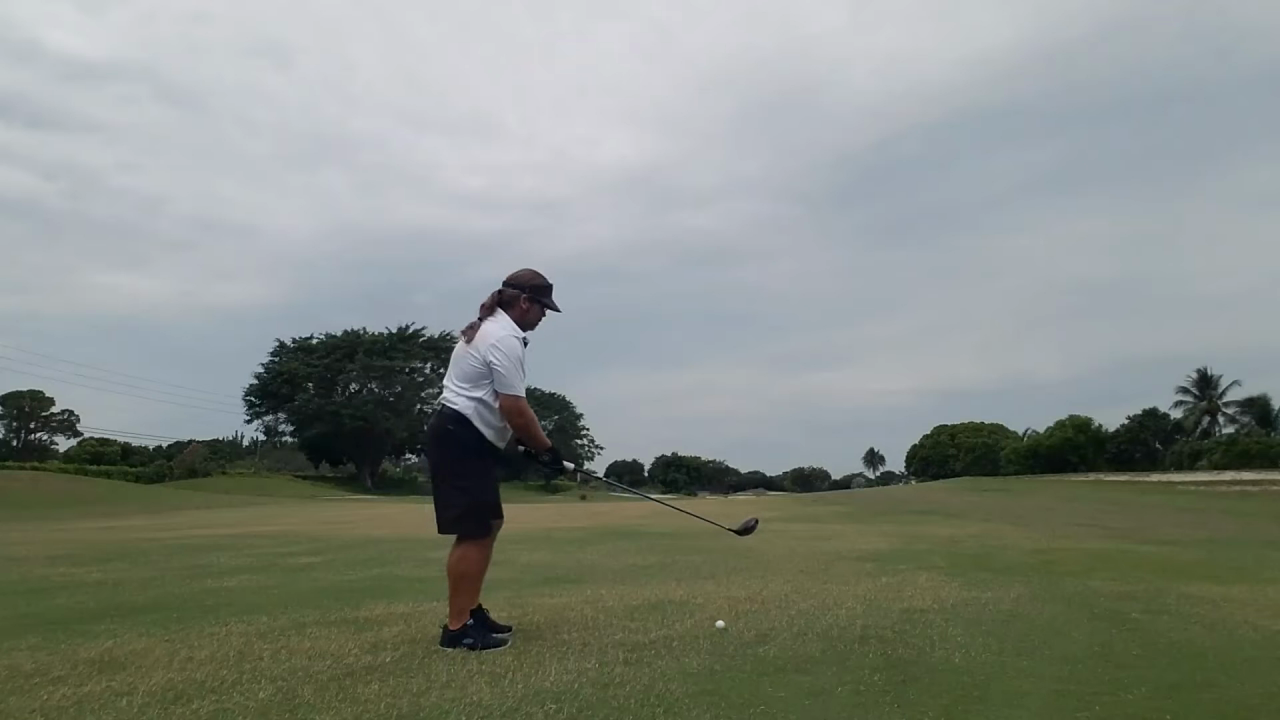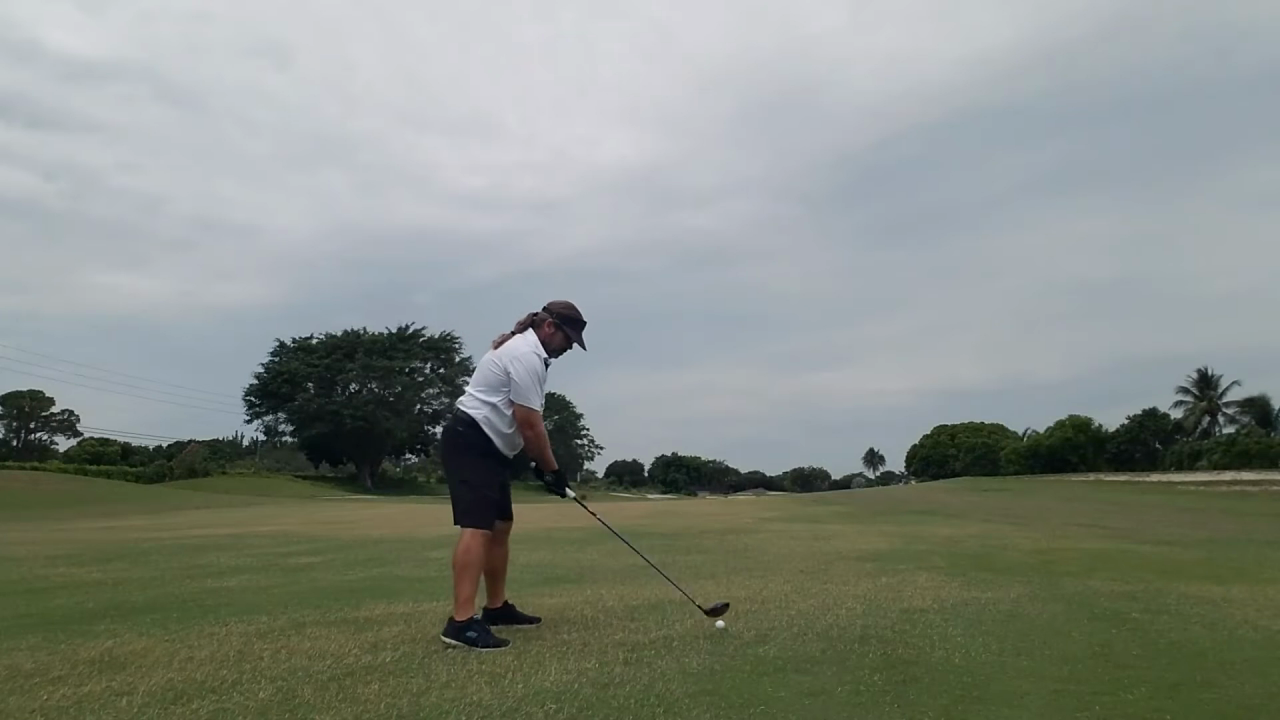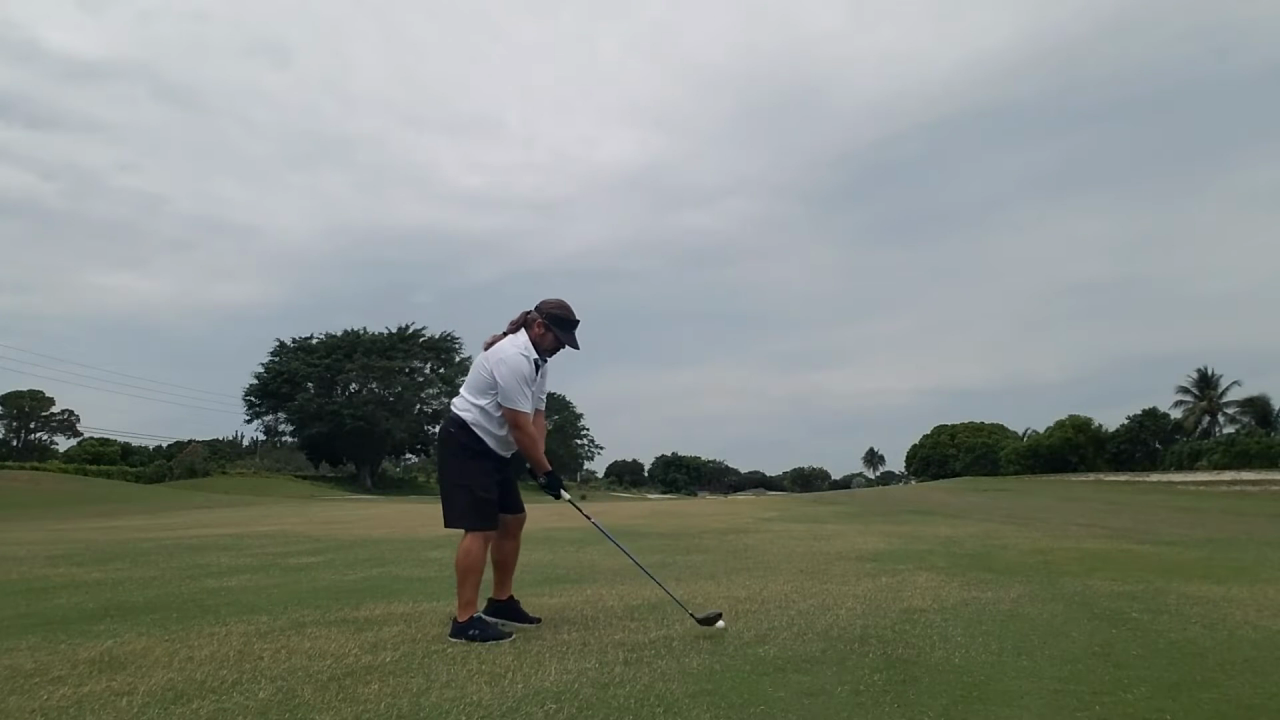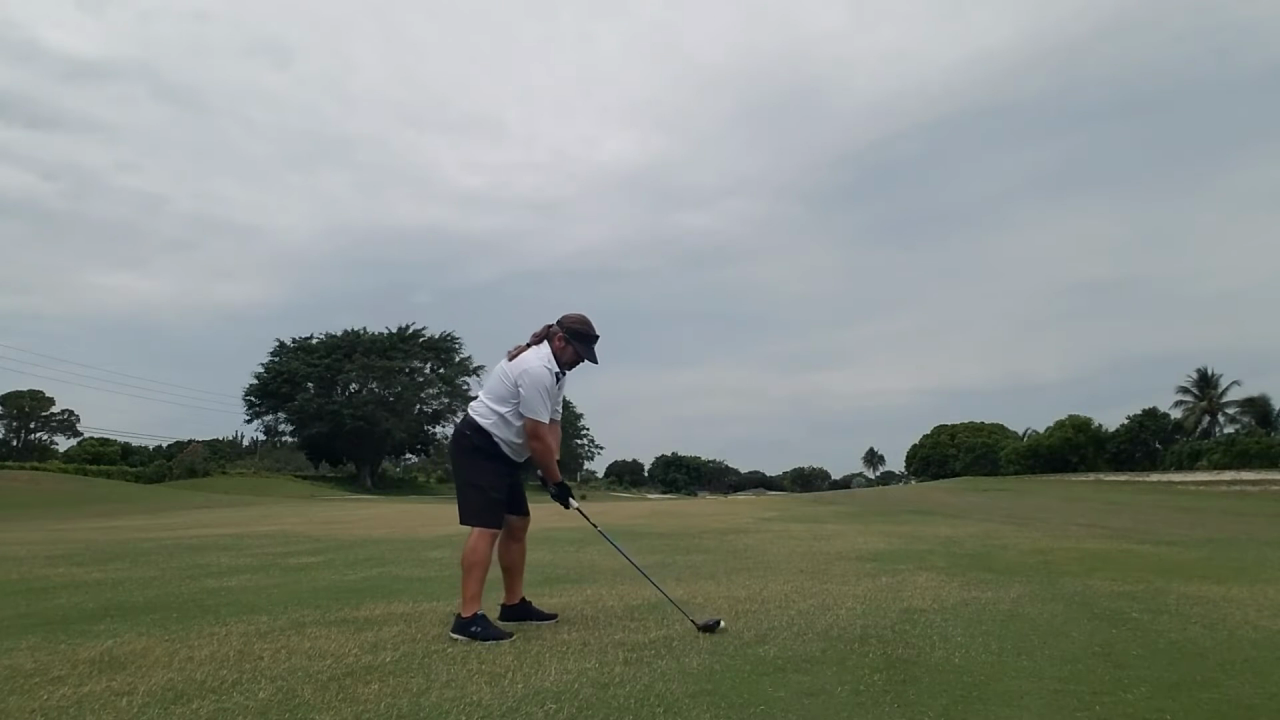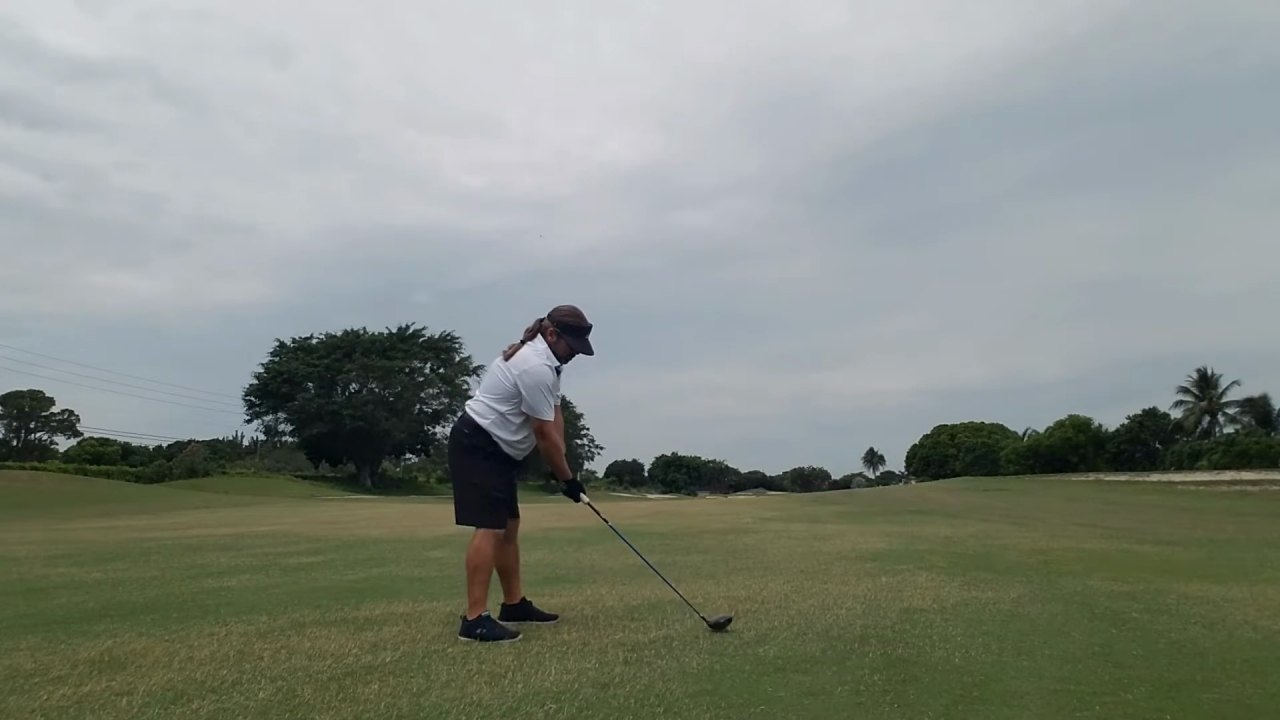
dt=0.7s
person 1, frame 1
left shoulder: (492, 329)
right shoulder: (505, 339)
right elbow: (515, 410)
left wrist: (530, 443)
right wrist: (546, 449)
left hip: (462, 438)
right hip: (464, 441)
left knee: (488, 526)
right knee: (472, 533)
left ankle: (470, 611)
right ankle: (457, 628)
person 1, frame 2
left shoulder: (533, 355)
right shoulder: (526, 355)
left elbow: (532, 420)
right elbow: (528, 424)
left wrist: (544, 465)
right wrist: (552, 470)
left hip: (488, 447)
right hip: (470, 443)
left knee: (499, 526)
right knee: (477, 527)
left ankle: (496, 606)
right ankle: (462, 621)
person 1, frame 3
left shoulder: (536, 359)
right shoulder: (513, 357)
left elbow: (536, 416)
right elbow: (520, 427)
left wrist: (539, 462)
right wrist: (545, 472)
left hip: (492, 449)
right hip: (467, 445)
left knee: (512, 521)
right knee: (481, 530)
left ankle: (500, 601)
right ankle: (465, 620)
person 1, frame 4
left shoulder: (556, 371)
right shoulder: (536, 369)
left elbow: (552, 425)
right elbow: (535, 436)
left wrist: (552, 470)
right wrist: (556, 482)
left hip: (503, 451)
right hip: (478, 446)
left knee: (517, 524)
right knee: (486, 528)
left ankle: (513, 604)
right ankle: (469, 617)
person 1, frame 5
left shoulder: (546, 359)
right shoulder: (535, 367)
left elbow: (554, 417)
right elbow: (543, 433)
left wrist: (561, 464)
right wrist: (567, 477)
left hip: (496, 449)
right hip: (476, 447)
left knee: (508, 527)
right knee: (489, 529)
left ankle: (514, 604)
right ankle: (475, 619)
